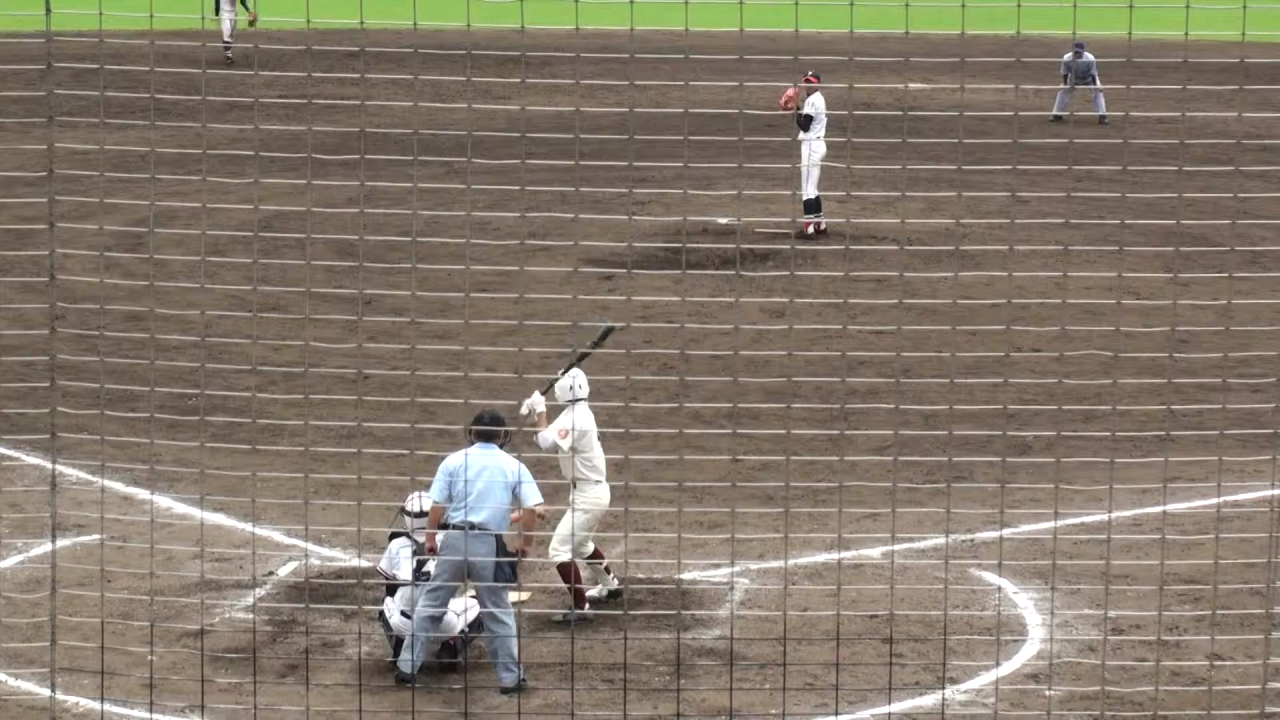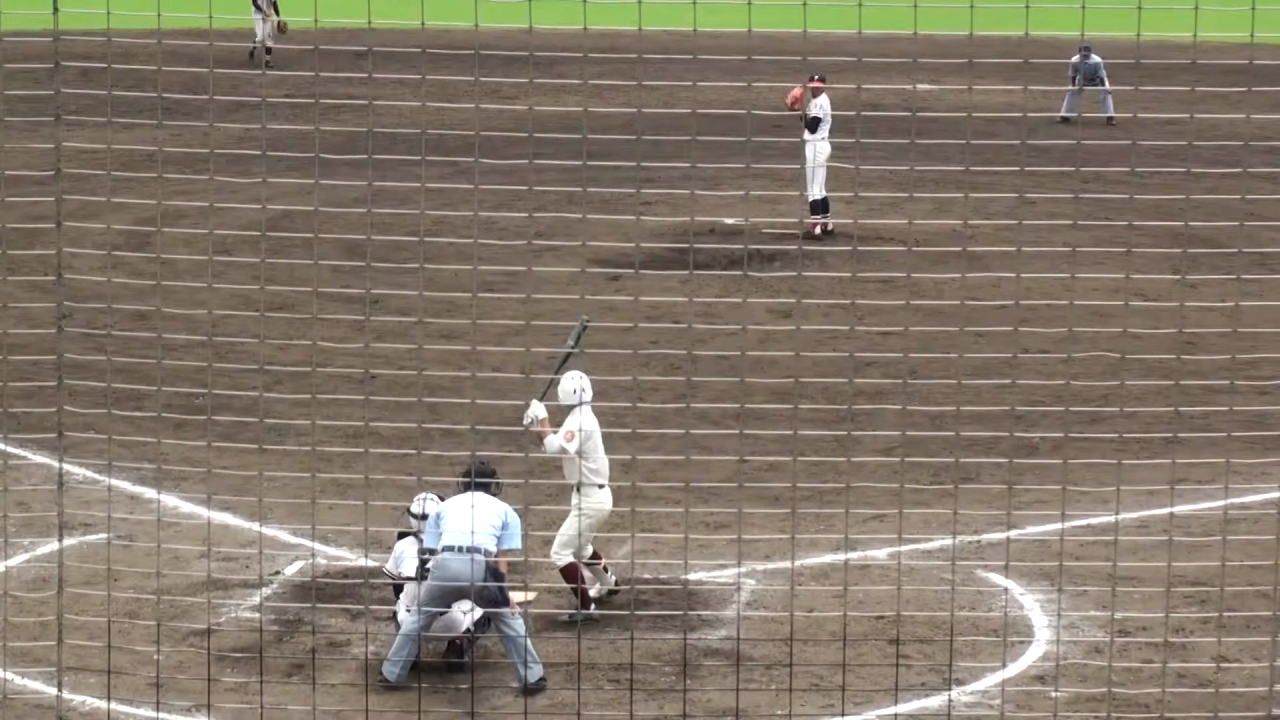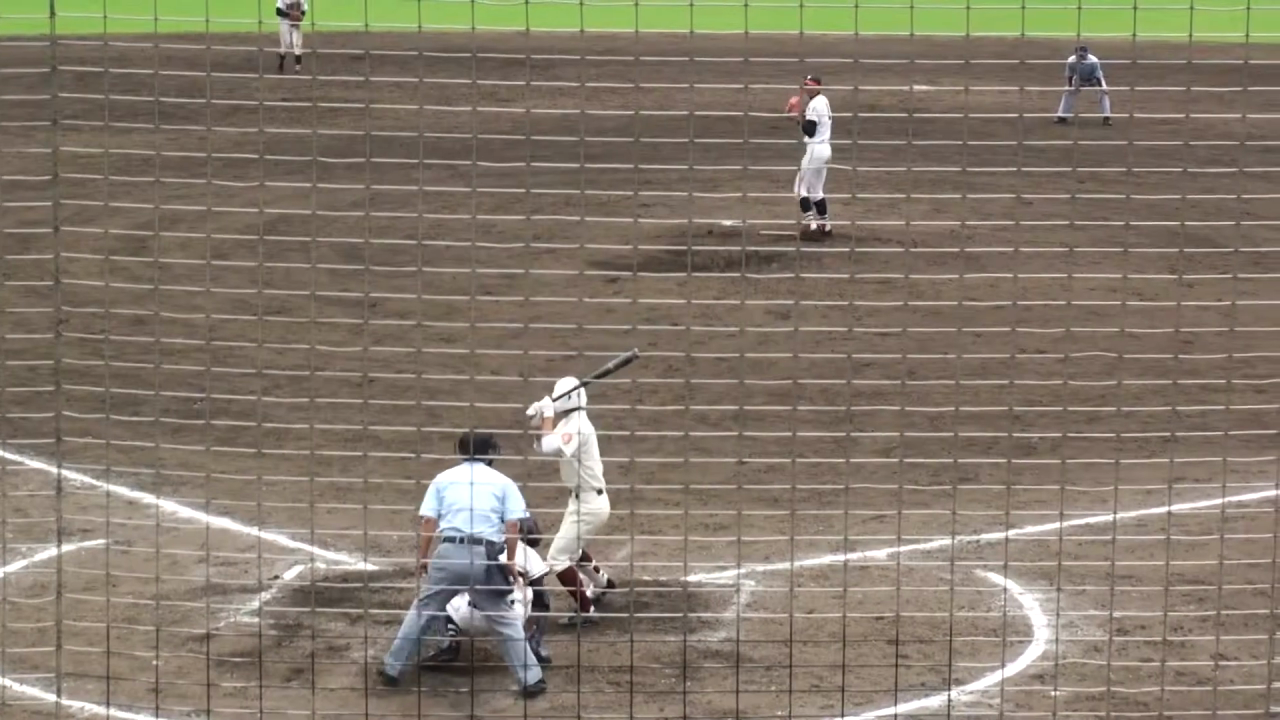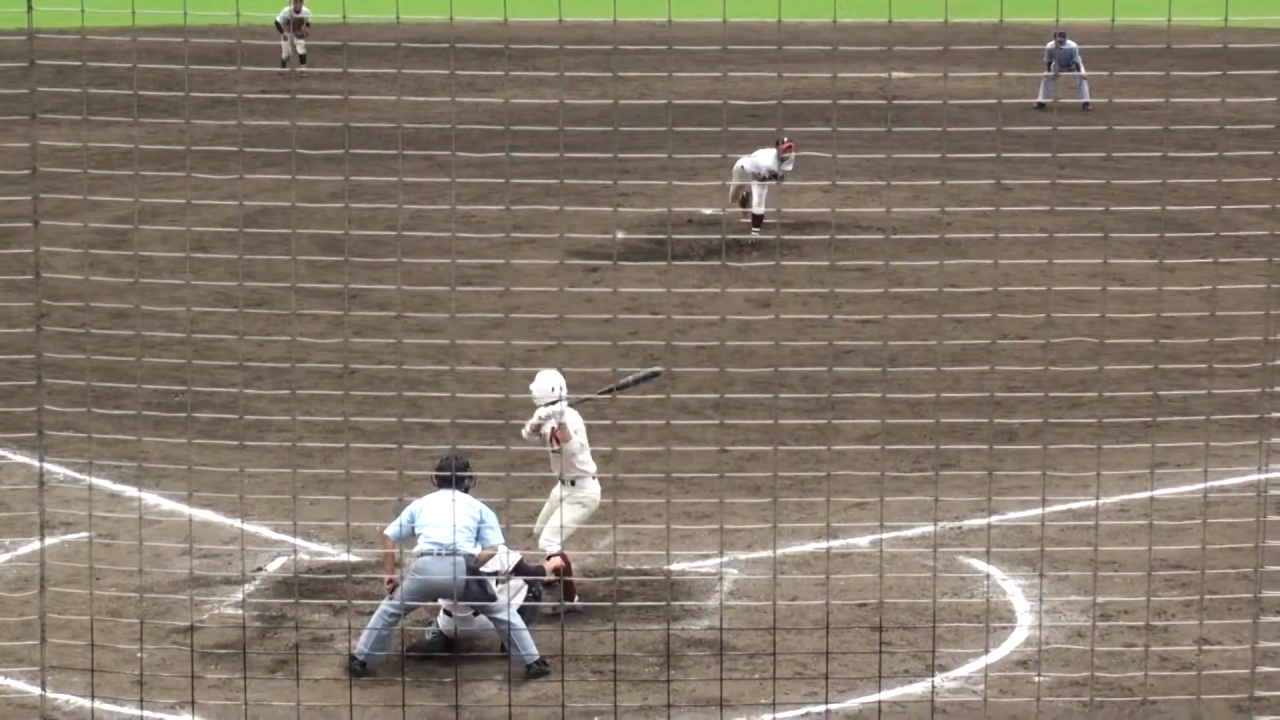
dt=1s
person 1, frame 1
left shoulder: (453, 461)
right shoulder: (513, 466)
left elbow: (437, 505)
right elbow: (531, 508)
left wrist: (430, 537)
right wrist: (525, 541)
left hip: (454, 540)
right hip: (489, 544)
left knee: (430, 603)
right knee: (498, 612)
left ankle: (407, 667)
right ankle: (510, 678)
person 1, frame 2
left shoulder: (444, 505)
right shoulder: (505, 510)
right elbow: (502, 558)
right wrist: (502, 591)
left hip: (446, 563)
right hip: (480, 565)
left knee: (418, 618)
right knee: (509, 619)
left ankle: (392, 674)
right ankle: (532, 678)
person 1, frame 3
left shoulder: (443, 478)
right shoulder: (503, 482)
left elbow: (428, 521)
right elbow: (512, 526)
left wrist: (422, 558)
right wrist: (510, 563)
left hip: (448, 553)
right hip: (483, 557)
left knee: (422, 612)
right knee: (505, 619)
left ankle: (392, 669)
right ankle: (531, 680)
person 1, frame 4
left shoulder: (419, 504)
right shoulder: (478, 507)
left elbow: (388, 536)
right elbow: (493, 549)
left wrist: (390, 574)
left hip: (425, 568)
right hip: (462, 569)
left knee: (392, 608)
right knee: (500, 610)
left ankle: (360, 660)
right ankle: (533, 662)
person 2, frame 1
left shoulder: (576, 417)
right shoulder: (576, 412)
left elbow: (546, 442)
right elbow: (548, 436)
left wrist: (540, 410)
right wrist: (534, 414)
left hip: (588, 494)
right hip: (591, 491)
left knee: (559, 549)
right knee: (580, 544)
left ankle: (580, 608)
right ankle: (610, 585)
person 2, frame 2
left shoulder: (580, 420)
right shoulder: (580, 417)
left elbow: (554, 447)
right elbow: (557, 445)
left wrist: (542, 418)
right wrist: (538, 425)
left hip: (590, 498)
right hip: (592, 495)
left knee: (561, 552)
right knee: (580, 547)
left ankle: (586, 608)
right ankle: (608, 584)
person 2, frame 3
left shoulder: (577, 426)
right shoulder: (569, 422)
left elbow: (550, 448)
right elbow: (542, 446)
left wrist: (547, 416)
right wrist: (539, 421)
left hip: (589, 504)
right hip: (583, 500)
left knee: (557, 557)
right knee: (571, 548)
left ankle: (586, 611)
right ankle: (602, 583)
person 2, frame 4
left shoulder: (570, 417)
right shoulder: (547, 414)
left elbow: (573, 450)
right elbow: (529, 435)
left wrist: (561, 422)
right wrist: (539, 419)
left hip: (582, 491)
right hip: (565, 486)
left knee: (549, 542)
right knee: (541, 531)
left ankle: (571, 600)
right ankle: (559, 571)
